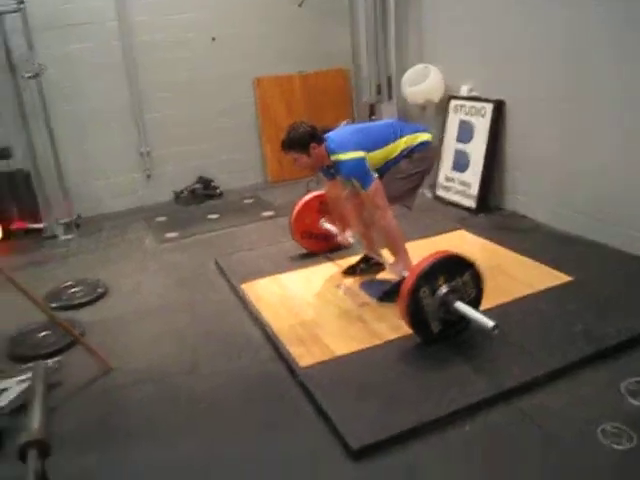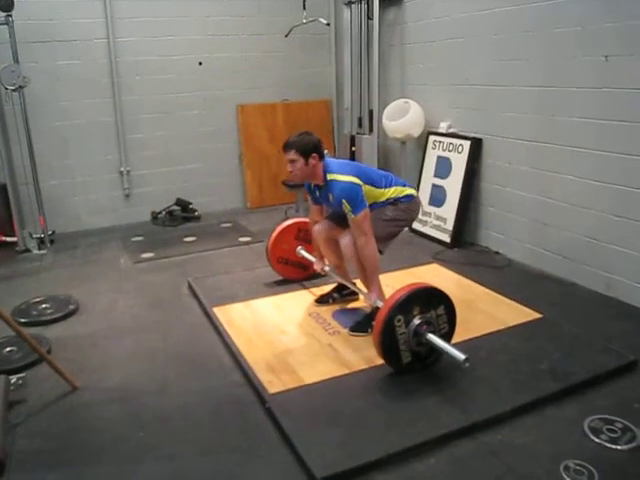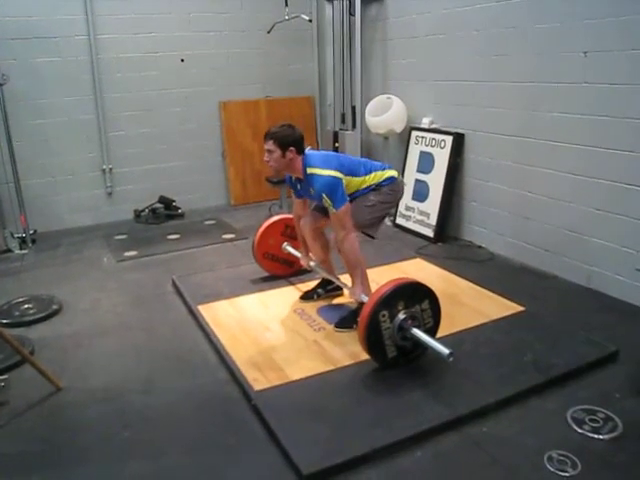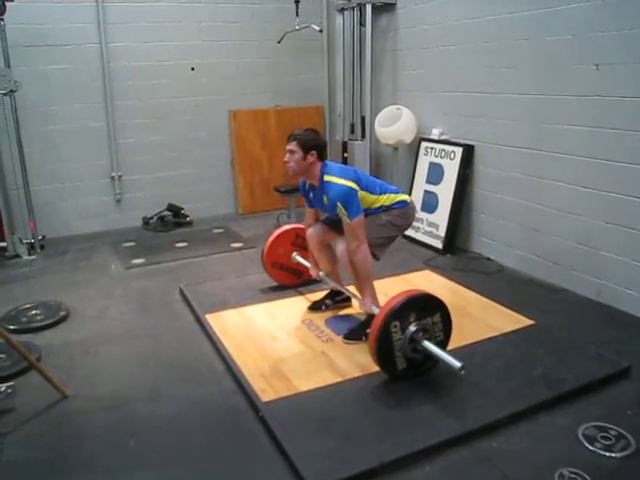
dt=1s
person 1, frame 1
left shoulder: (349, 161)
right shoulder: (324, 151)
left elbow: (380, 211)
right elbow: (333, 194)
left wrist: (400, 261)
right wrist: (342, 229)
left hip: (416, 148)
right hip: (395, 146)
left knee: (374, 208)
right knee: (350, 199)
right ankle: (372, 257)
person 1, frame 2
left shoulder: (343, 185)
right shoulder: (313, 180)
left elbow: (365, 238)
right elbow: (316, 220)
left wrist: (374, 291)
right wrist: (319, 257)
left hip: (401, 202)
right hip: (373, 201)
left knee: (350, 244)
right knee: (322, 232)
left ankle: (380, 308)
right ankle: (346, 287)
person 1, frame 3
left shoulder: (323, 179)
right shoulder: (294, 173)
left elbow: (345, 233)
right elbow: (299, 214)
left wrist: (357, 284)
right wrist: (304, 253)
left hip: (383, 185)
right hip: (357, 188)
left knee: (339, 238)
right knee: (309, 224)
left ankle: (366, 304)
right ankle: (330, 283)
person 1, frame 4
left shoulder: (339, 188)
right shoulder: (307, 183)
left elbow: (358, 245)
right elbow: (310, 224)
left wrist: (367, 297)
right wrist: (313, 264)
left hip: (395, 209)
right hip: (366, 208)
left knee: (345, 251)
right knee: (315, 235)
left ankle: (375, 316)
right ankle: (338, 293)
